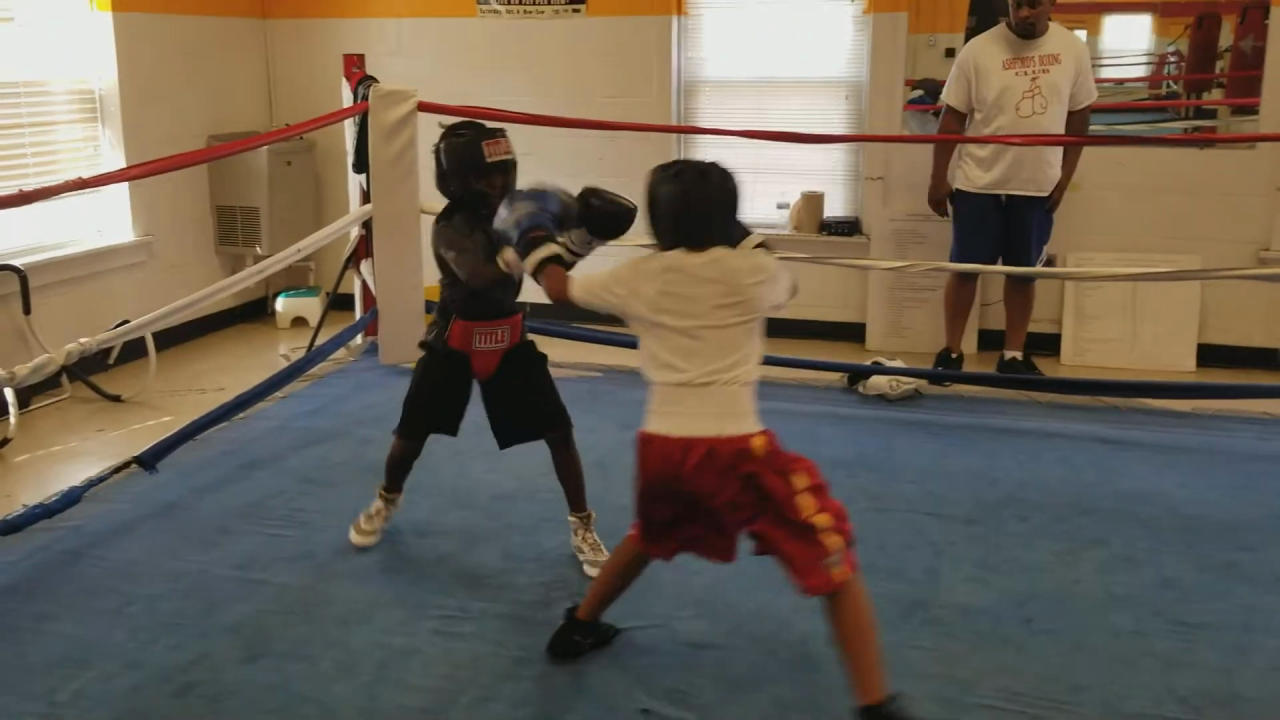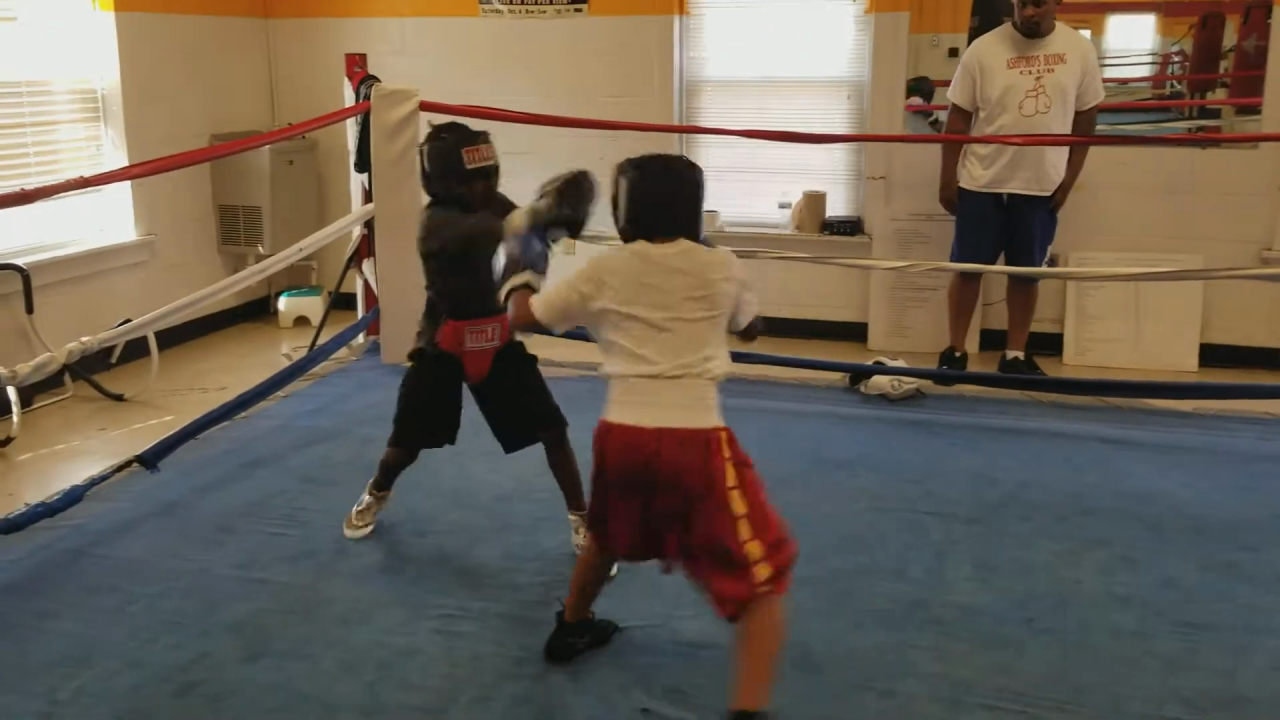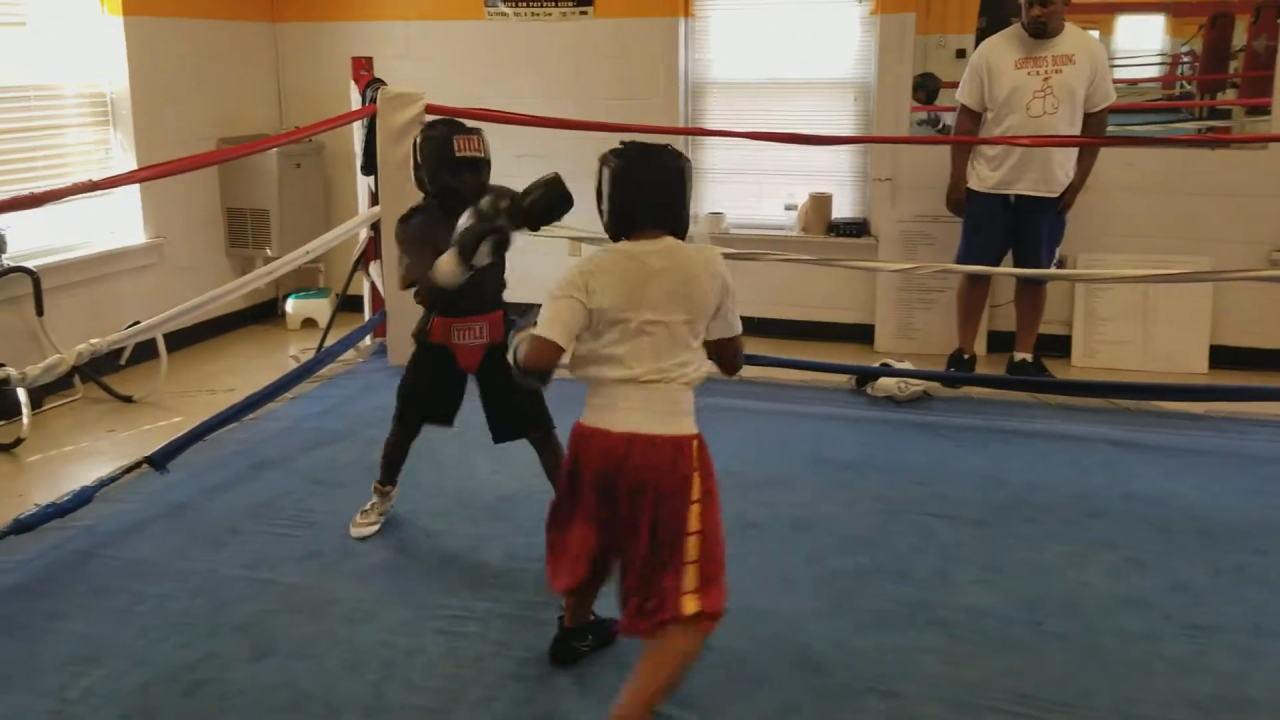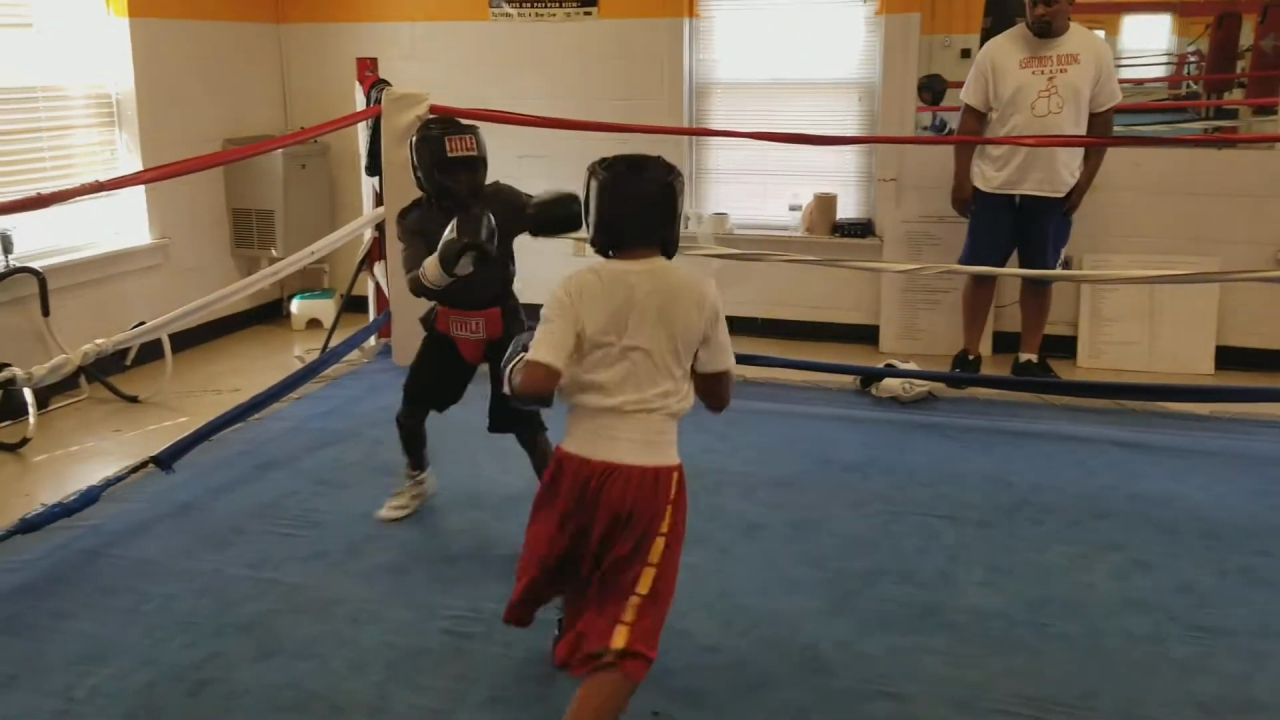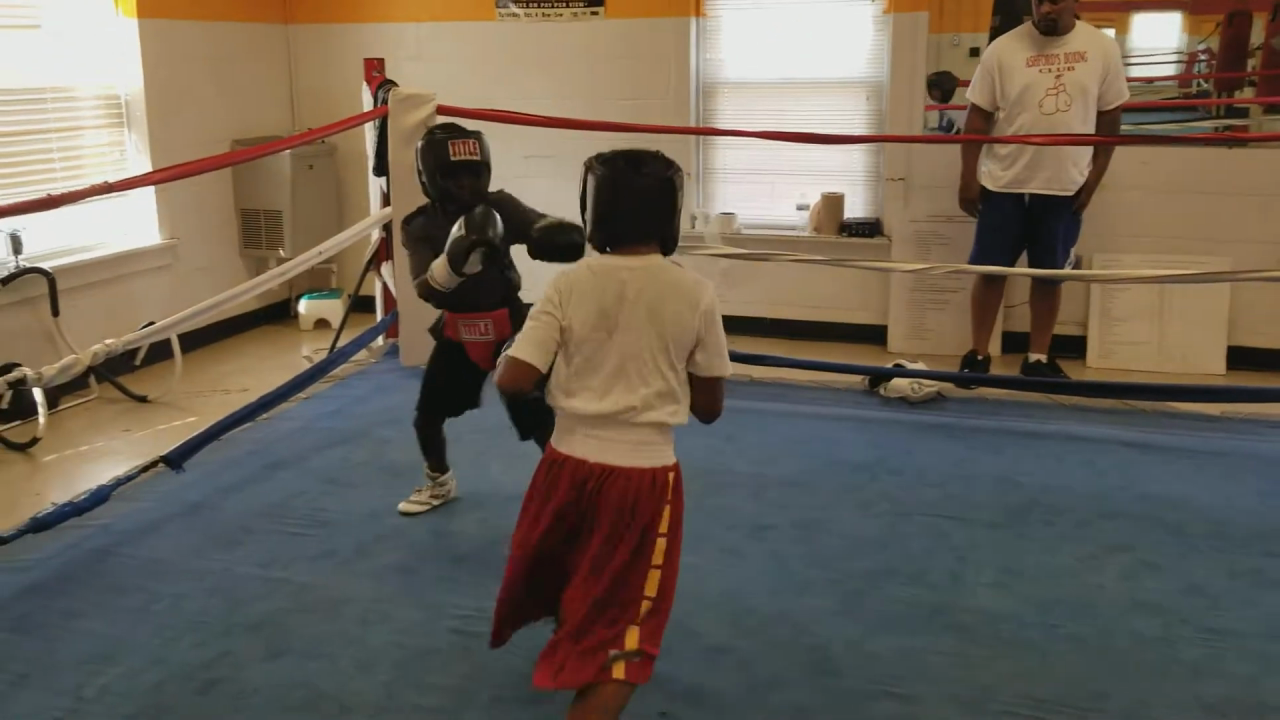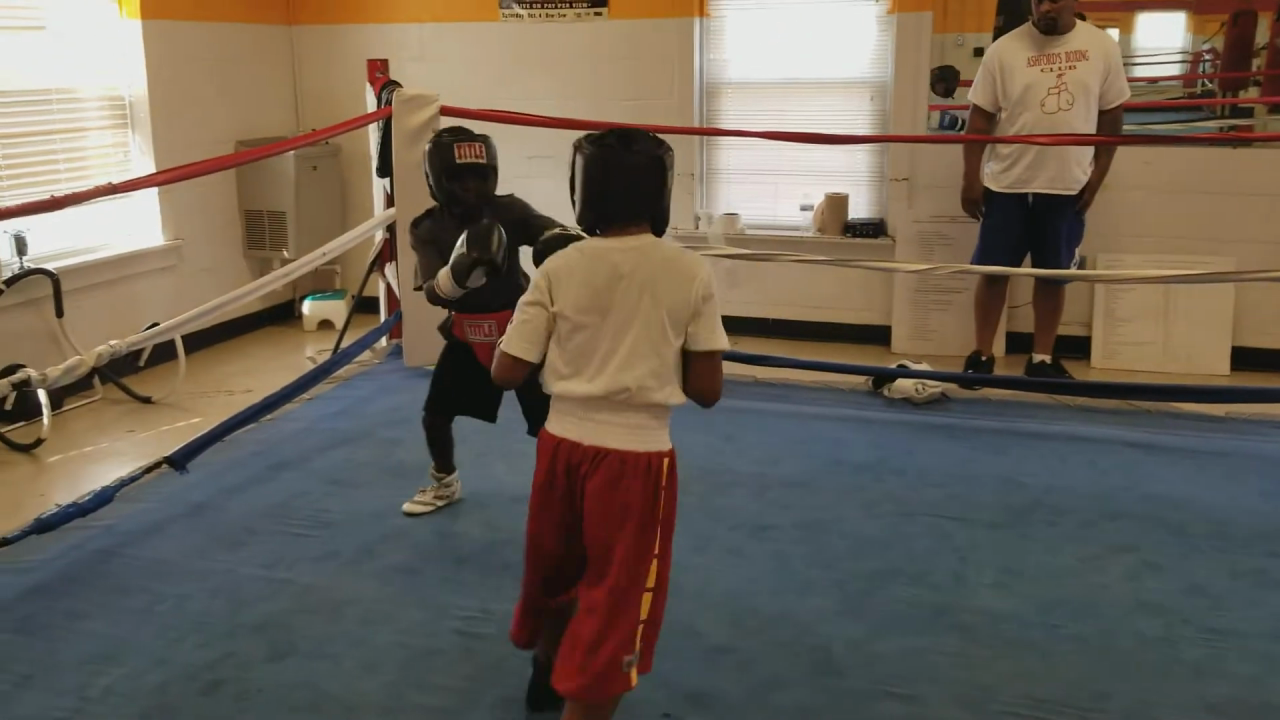
dt=0.1s
person 1, frame 1
left shoulder: (640, 274)
right shoulder: (754, 268)
left elbow: (562, 291)
right elbow: (785, 286)
left wrist: (536, 241)
right wrist: (747, 237)
left hip: (663, 445)
right hip: (736, 446)
left knee: (652, 533)
right knee: (832, 562)
left ankle: (578, 626)
person 1, frame 2
left shoulder: (603, 272)
right shoulder: (724, 267)
left elbow: (525, 316)
right elbow: (746, 326)
left wrist: (518, 276)
left hip: (622, 435)
right hip: (696, 440)
left knee: (611, 533)
right knee: (763, 583)
left ankle: (573, 629)
person 1, frame 3
left shoulder: (589, 273)
right shoulder: (708, 267)
left elbow: (538, 359)
right elbow: (732, 362)
left wrist: (516, 349)
left hip: (596, 437)
right hip: (668, 446)
left knee: (587, 538)
right knee: (687, 612)
left ankle: (575, 628)
person 1, frame 4
left shoulder: (576, 289)
right shoulder: (699, 293)
left elbow: (532, 385)
right elbow: (718, 397)
left wrist: (514, 363)
left hip: (577, 463)
right hip: (649, 475)
left knee: (575, 565)
right knee: (622, 640)
left ankle: (578, 646)
person 1, frame 5
left shoulder: (568, 286)
right shoulder: (695, 294)
left elbow: (517, 381)
right elbow: (710, 408)
left wrist: (503, 362)
left hip: (569, 465)
right hip: (645, 477)
left knee: (563, 580)
right knee: (622, 644)
left ankle: (569, 652)
person 1, frame 6
left shoulder: (558, 269)
right shoulder: (689, 272)
left elbow: (507, 373)
right elbow: (708, 390)
left hip: (563, 447)
right hip: (637, 460)
left knee: (555, 578)
right knee: (615, 628)
person 2, frame 1
right shoulder: (450, 227)
right elbow: (487, 279)
left hip: (508, 339)
right hip: (454, 343)
left knee: (559, 431)
right knee: (410, 436)
left ankle: (583, 528)
right ankle: (387, 502)
person 2, frame 2
left shoulder: (493, 207)
right shoulder: (435, 221)
right elbow: (474, 232)
left wrist: (562, 210)
right wrist: (539, 211)
left hip: (496, 341)
right hip: (444, 348)
left knee: (553, 431)
right knee: (406, 444)
left ankle: (584, 525)
right ankle: (377, 496)
person 2, frame 3
left shoulder: (489, 199)
right shoulder: (416, 226)
right elbow: (421, 283)
right wrist: (464, 252)
left hip: (495, 335)
right hip: (441, 338)
left knee: (538, 428)
right knee: (404, 427)
right ankle: (382, 495)
person 2, frame 4
left shoulder: (497, 200)
right shoulder: (415, 219)
left elbow: (545, 216)
right elbow: (417, 284)
left wrist: (560, 210)
right wrist: (446, 258)
left hip: (502, 327)
right hip: (448, 329)
left knee: (525, 425)
right knee: (410, 413)
right ankle: (417, 480)
person 2, frame 5
left shoulder: (500, 206)
right shoulder: (419, 227)
left elbow: (542, 229)
right elbow: (426, 289)
left wrist: (560, 235)
right wrist: (456, 257)
left hip: (509, 330)
right hip: (458, 335)
left knee: (543, 427)
right knee: (426, 417)
right ankle: (440, 482)
person 2, frame 6
left shoulder: (510, 210)
right shoulder: (429, 229)
left elbow: (554, 234)
right elbow: (435, 293)
left wrist: (562, 242)
right wrist: (461, 268)
right hip: (467, 334)
right knee: (436, 415)
right ankle: (444, 482)
person 3, frame 1
left shoulder: (1073, 49)
right shoulder: (978, 50)
left elbow: (1079, 117)
right elbow: (952, 118)
left wrist: (1065, 177)
right wrist: (939, 178)
left hip: (1038, 186)
right hip: (979, 184)
left knee: (1024, 273)
right knee: (965, 269)
left ankle: (1014, 356)
right ankle: (951, 352)
person 3, frame 2
left shoulder: (1079, 49)
right shoulder: (984, 49)
left elbow: (1086, 117)
right elbow: (958, 116)
left wrist: (1069, 178)
right wrist: (948, 177)
left hip: (1042, 185)
right hip: (982, 182)
left knee: (1027, 272)
right knee: (968, 268)
left ankle: (1016, 355)
right ankle: (955, 351)
person 3, frame 3
left shoulder: (1089, 50)
right shoulder: (992, 50)
left elbow: (1096, 119)
right elbow: (967, 117)
left wrist: (1079, 180)
right wrist: (957, 178)
left hip: (1050, 187)
right hip: (990, 184)
left knee: (1035, 274)
right knee: (976, 270)
left ankle: (1024, 357)
right ankle: (964, 353)
person 3, frame 4
left shoulder: (1095, 50)
right shoulder: (997, 50)
left elbow: (1102, 118)
right elbow: (972, 117)
left wrist: (1085, 179)
right wrist: (961, 178)
left hip: (1056, 187)
right hip: (995, 183)
left knee: (1040, 274)
right knee: (982, 270)
left ankle: (1029, 358)
right ankle: (969, 354)
person 3, frame 5
left shoulder: (1102, 48)
right shoulder: (1004, 48)
left elbow: (1110, 116)
right elbow: (978, 116)
left wrist: (1094, 177)
right wrist: (968, 177)
left hip: (1065, 186)
right hip: (1003, 183)
left knee: (1050, 274)
right knee: (991, 270)
left ankle: (1038, 358)
right ankle: (977, 354)
person 3, frame 6
left shoulder: (1102, 47)
right shoulder: (1004, 49)
left elbow: (1111, 115)
right elbow: (980, 118)
left wrist: (1098, 175)
right wrist: (971, 178)
left hip: (1067, 185)
right hip: (1006, 184)
left knee: (1054, 275)
right knee: (994, 271)
left ankle: (1042, 358)
right ankle: (982, 355)
